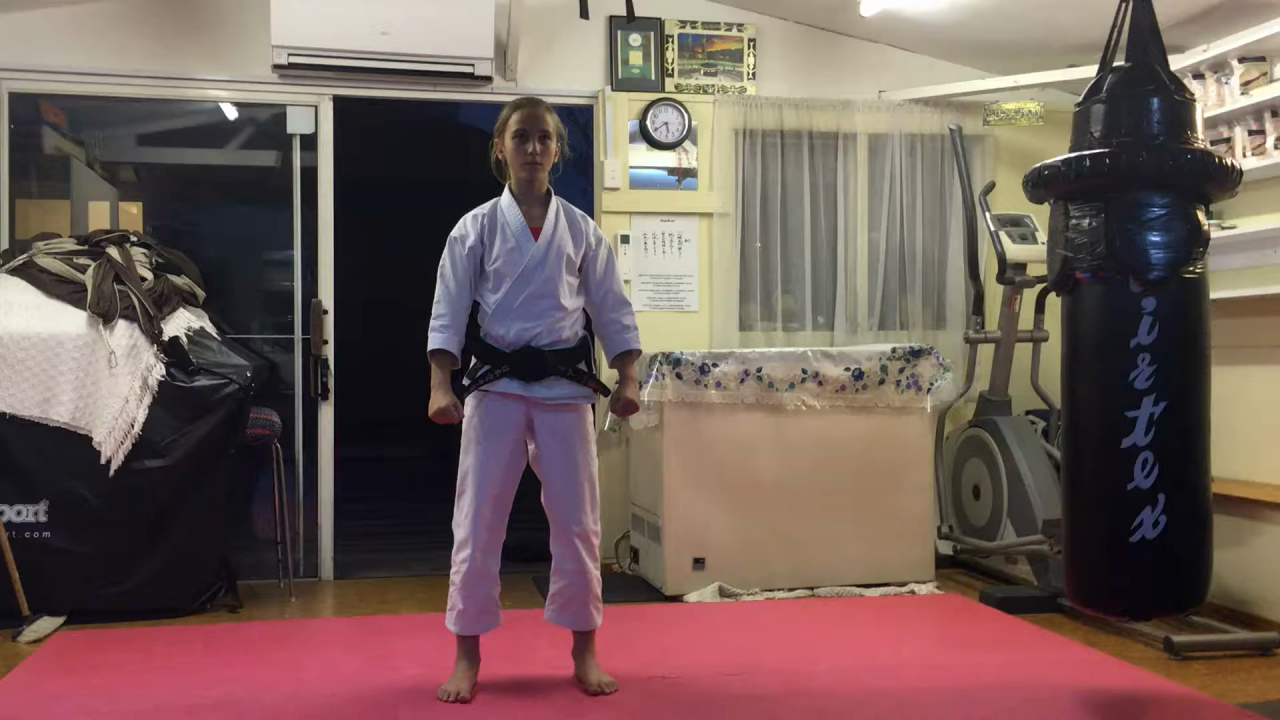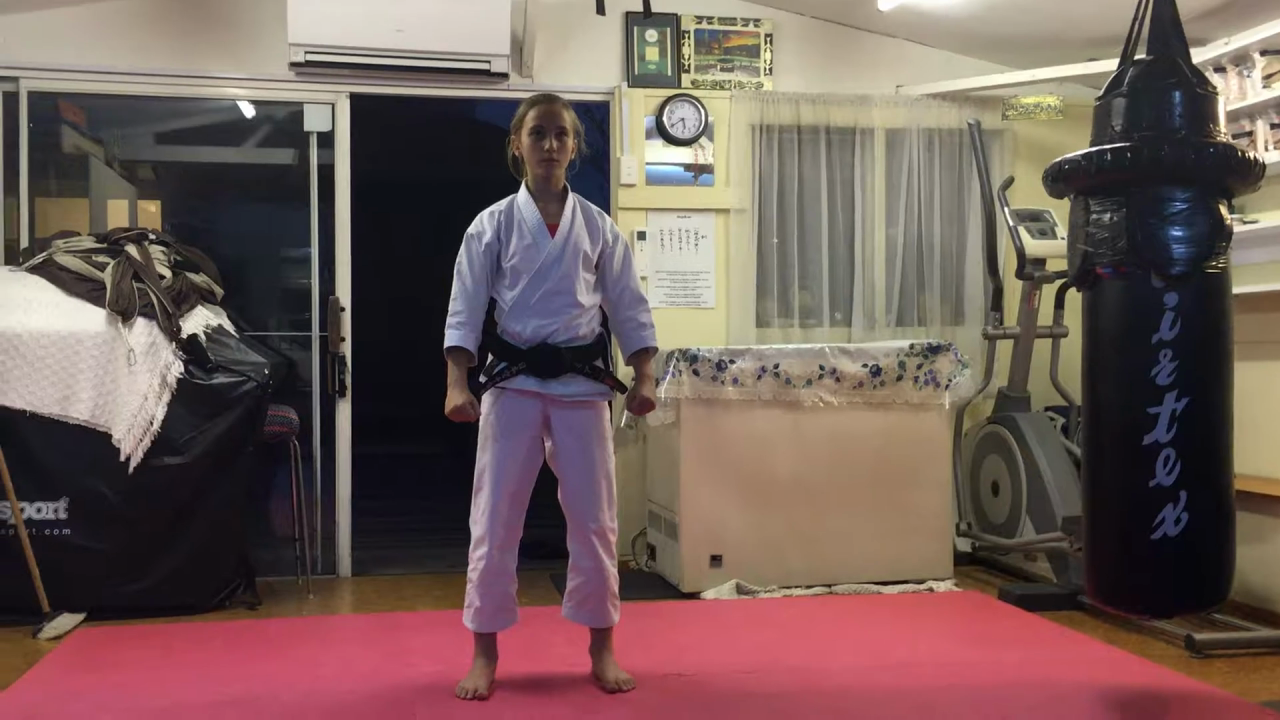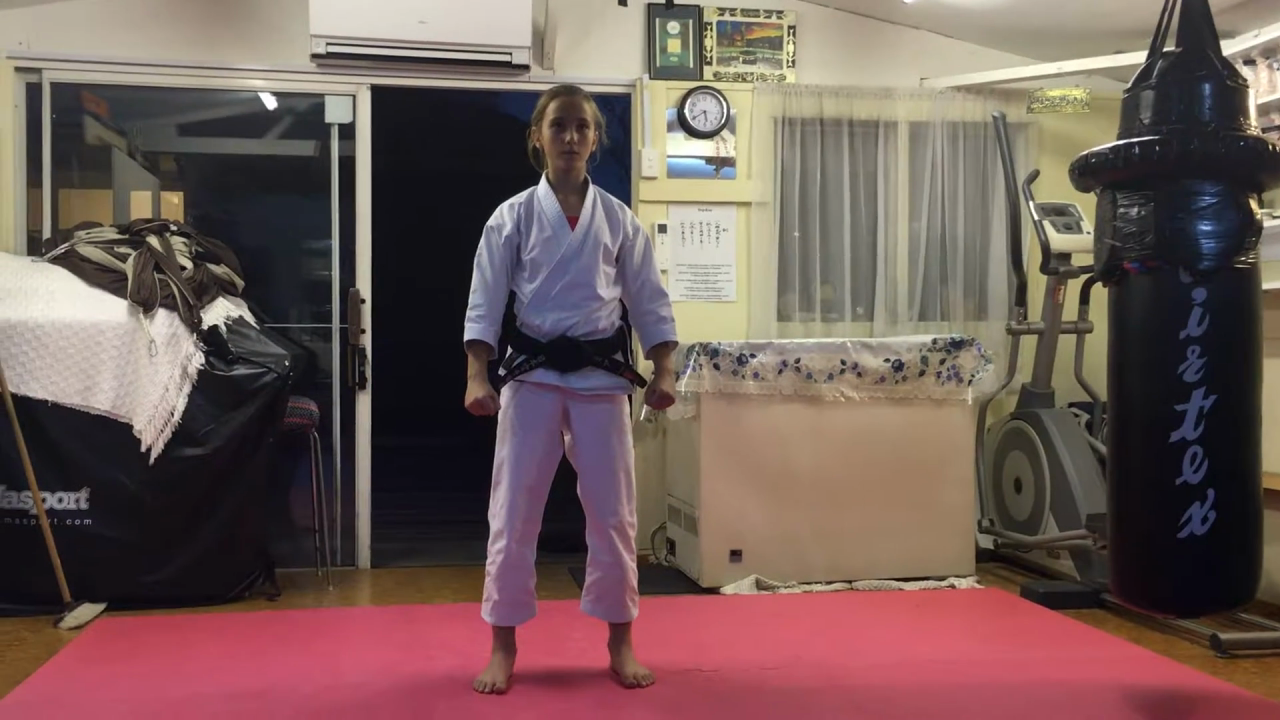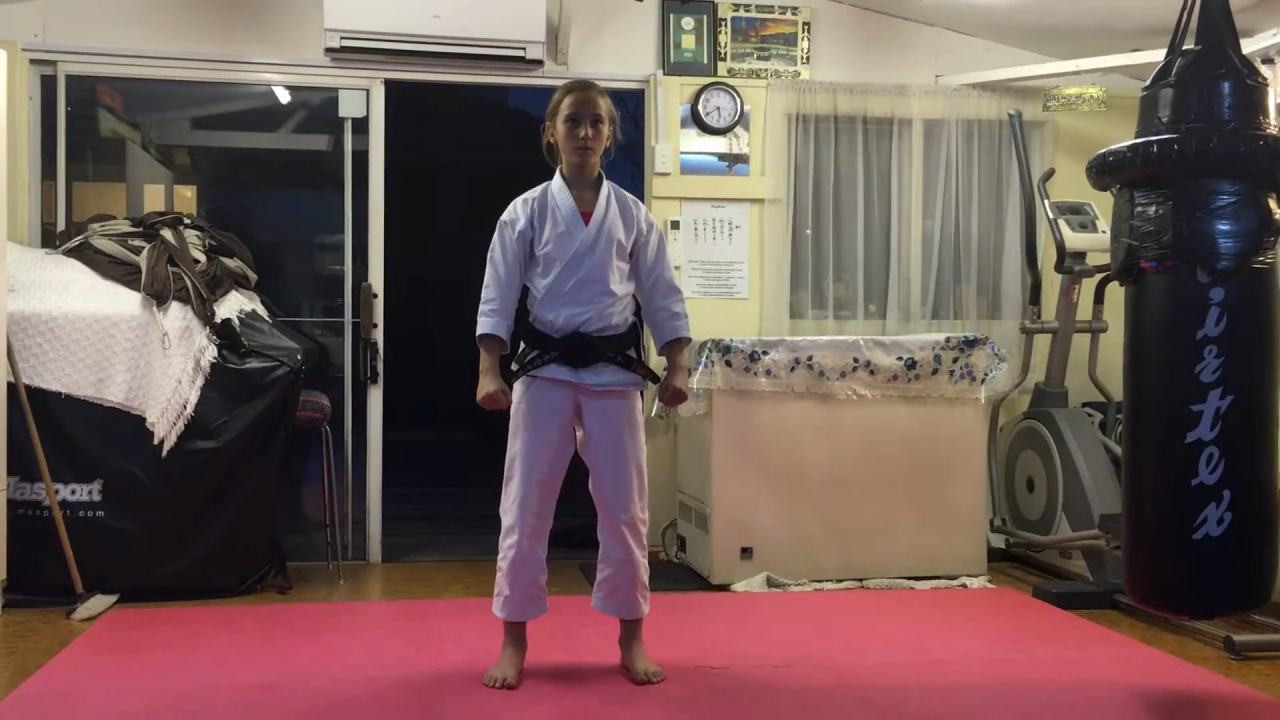
dt=0.4s
person 1, frame 1
left shoulder: (581, 230)
right shoulder: (476, 227)
left elbow: (612, 308)
right elbow: (449, 309)
left wrist: (628, 378)
right wrist: (441, 385)
left hip: (565, 386)
right hip: (496, 385)
left knee: (577, 519)
right knee: (478, 519)
left ankle: (584, 649)
right ankle: (467, 654)
person 1, frame 2
left shoulder: (598, 227)
right shoulder: (493, 224)
left elbow: (628, 306)
right elbow: (466, 307)
left wrist: (644, 377)
right wrist: (457, 384)
left hip: (582, 382)
right hip: (514, 381)
left knee: (594, 516)
right knee: (496, 516)
left ankle: (601, 647)
right ankle: (485, 651)
person 1, frame 3
left shoulder: (618, 219)
right shoulder: (513, 216)
left elbow: (649, 299)
right elbow: (485, 300)
left wrist: (664, 370)
right wrist: (477, 376)
left hip: (602, 376)
right hip: (531, 375)
left knee: (613, 511)
right knee: (514, 510)
left ankle: (620, 642)
right ankle: (503, 645)
person 1, frame 4
left shoulder: (632, 215)
right shoulder: (527, 212)
left elbow: (661, 296)
right elbow: (498, 295)
left wrist: (676, 368)
right wrist: (489, 371)
left hip: (614, 371)
right hip: (545, 369)
left knee: (624, 507)
right knee: (526, 505)
left ankle: (631, 638)
right ankle: (514, 640)
